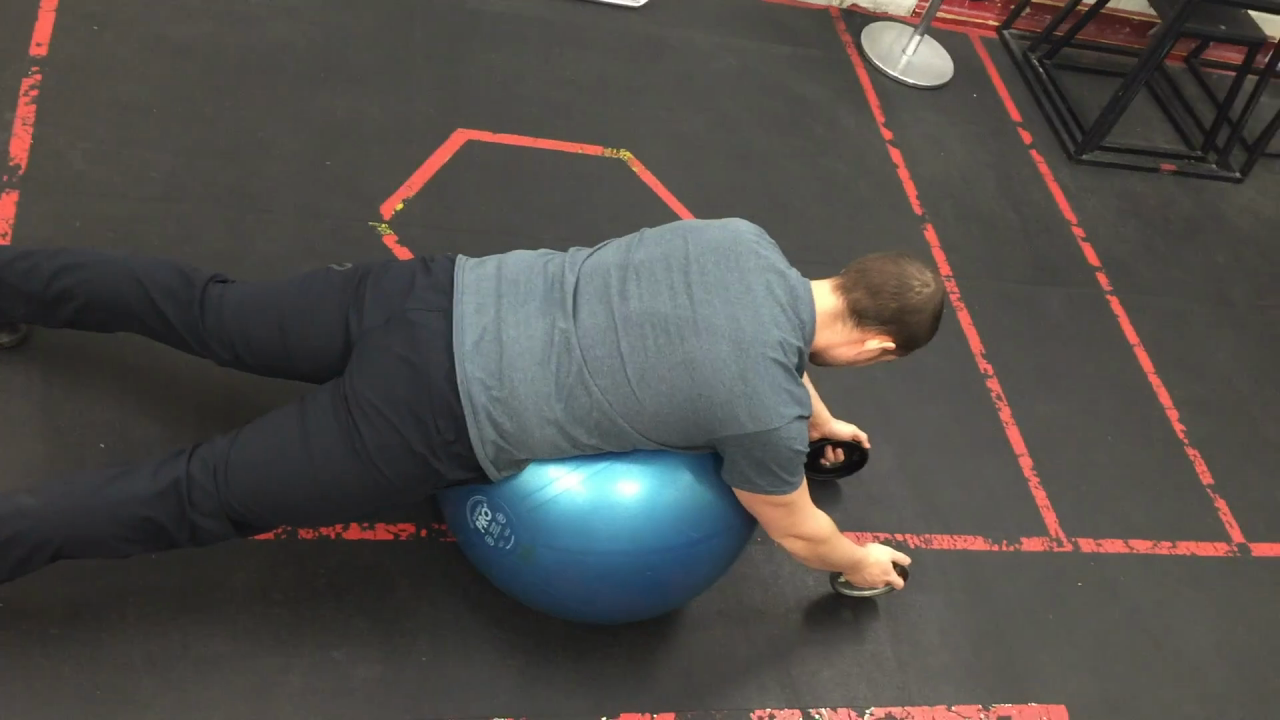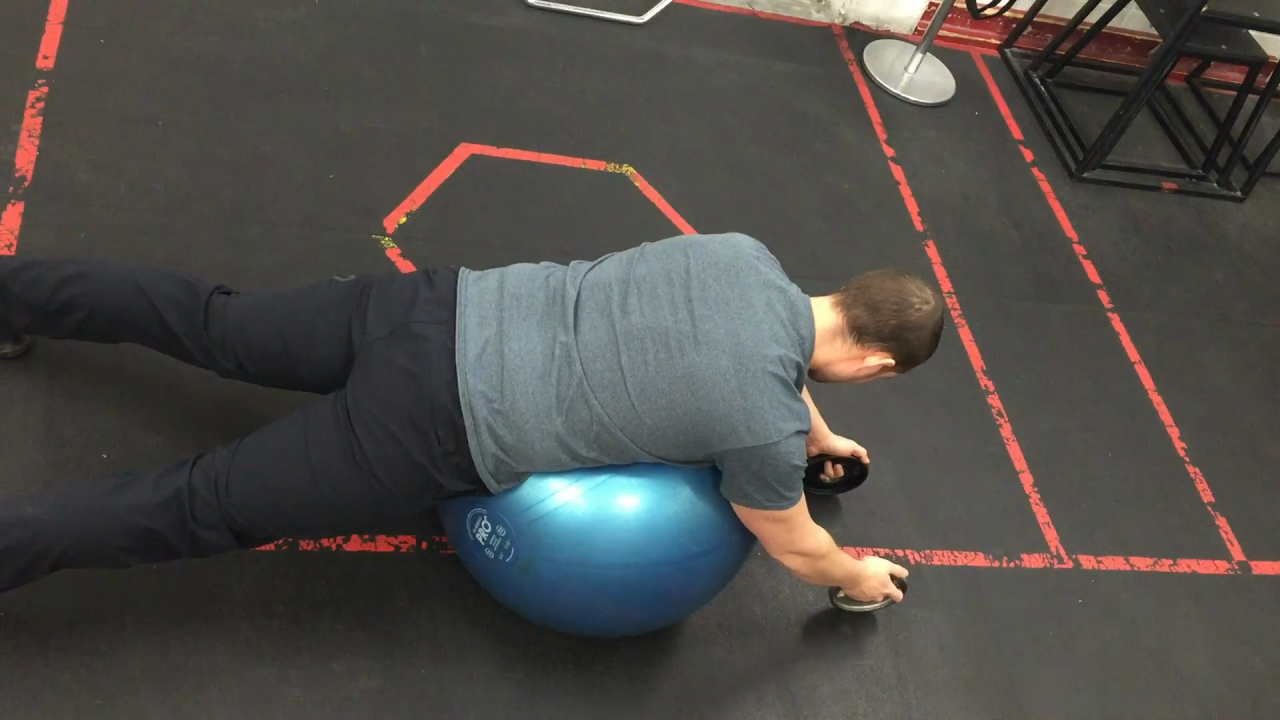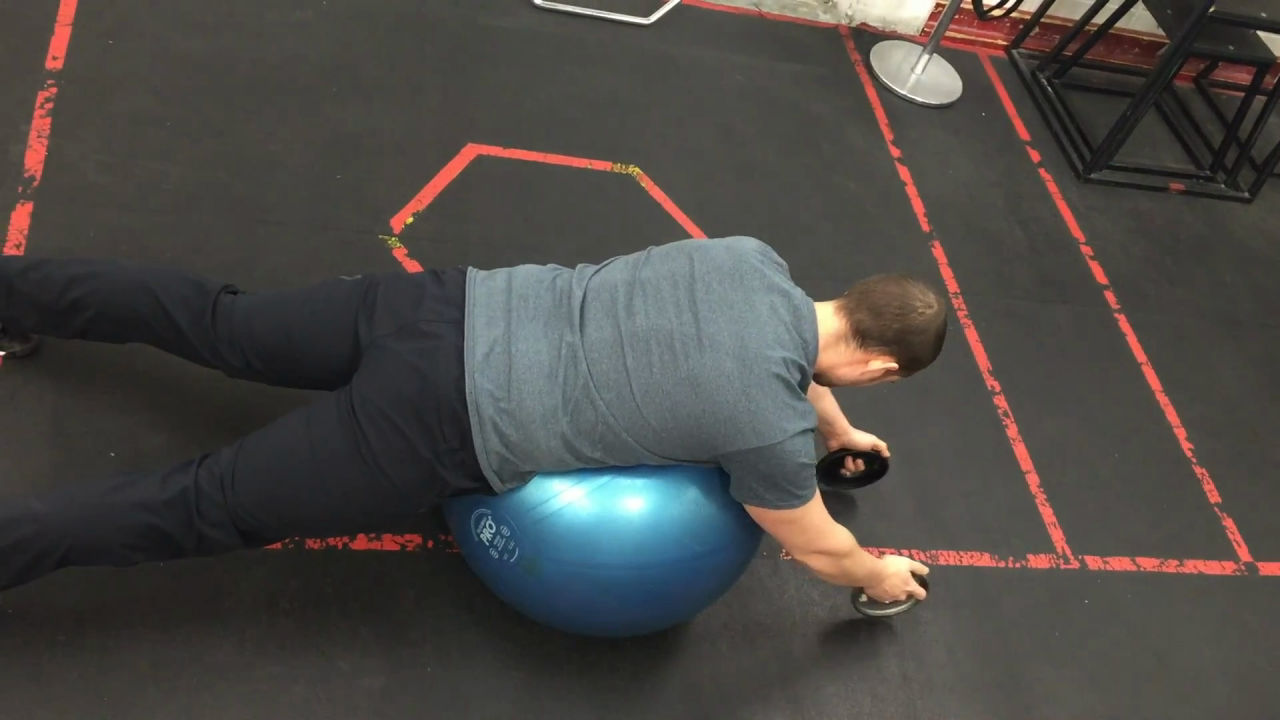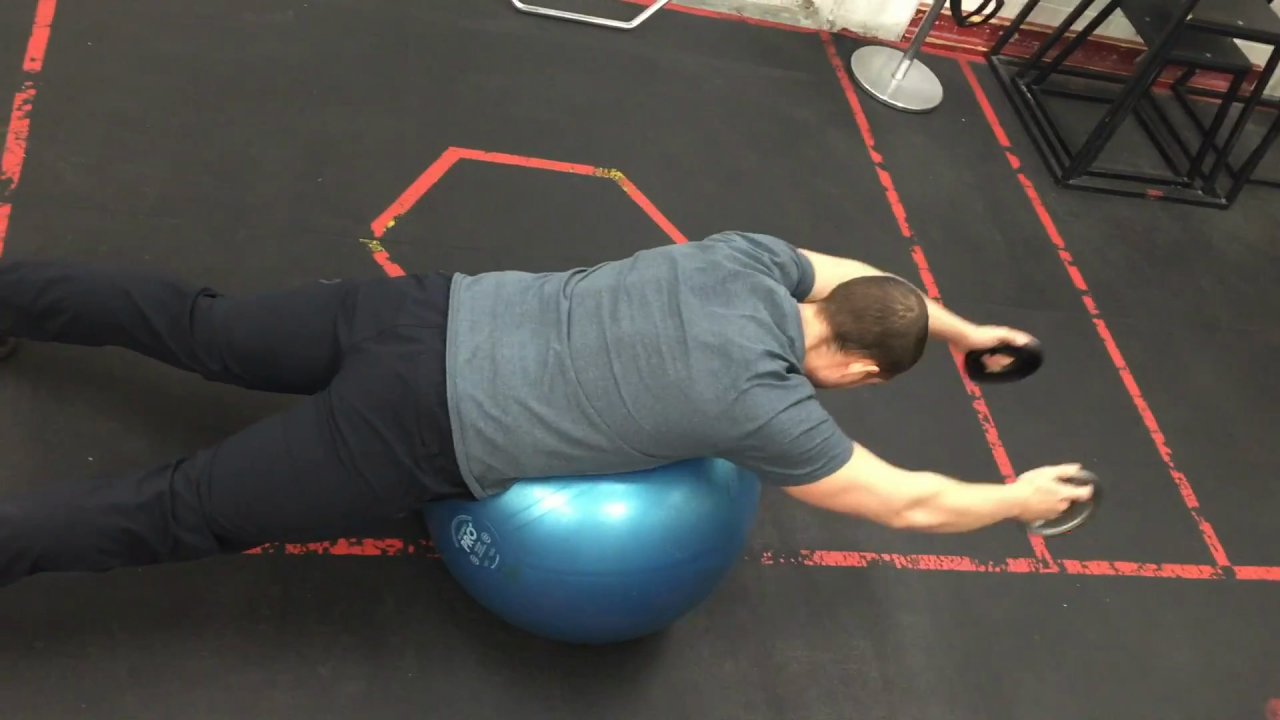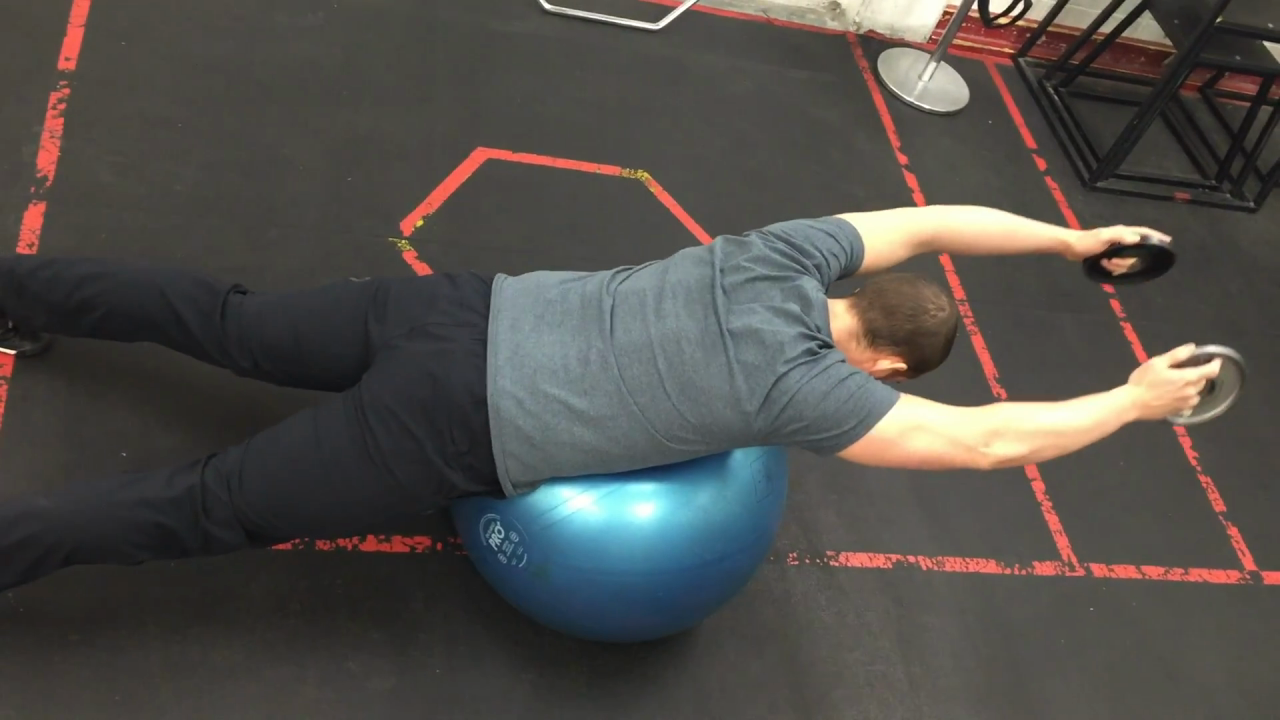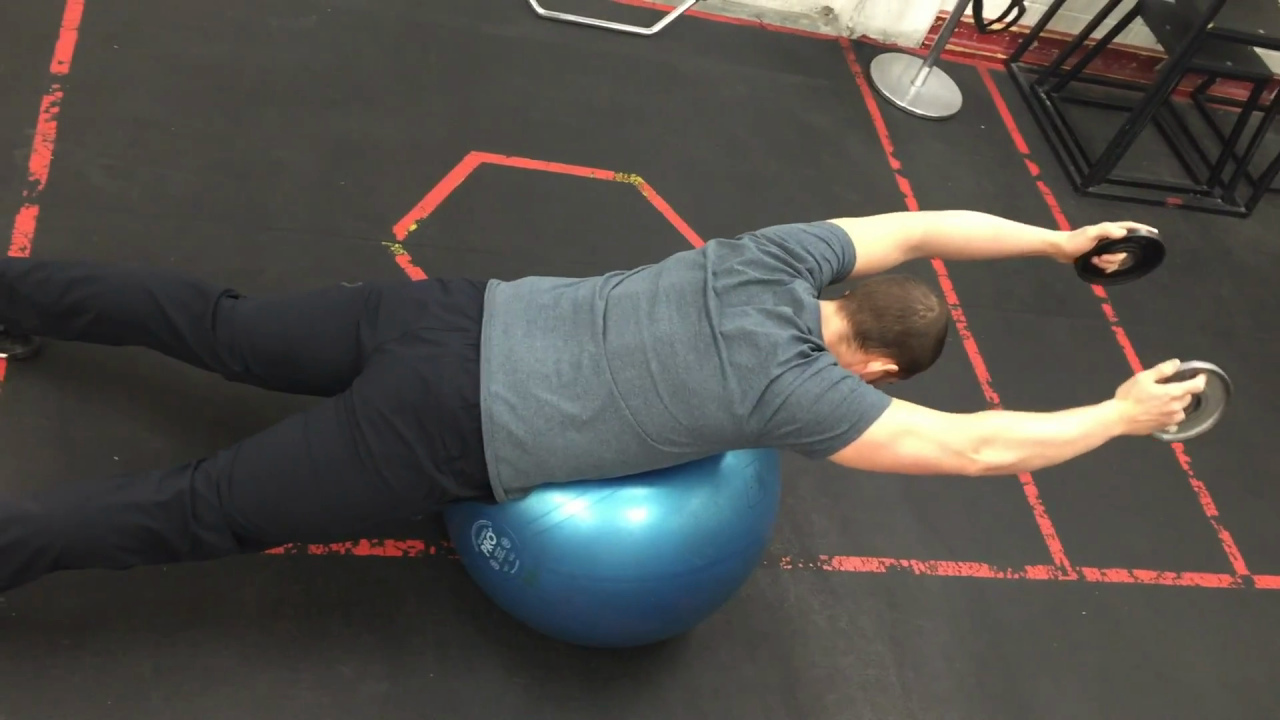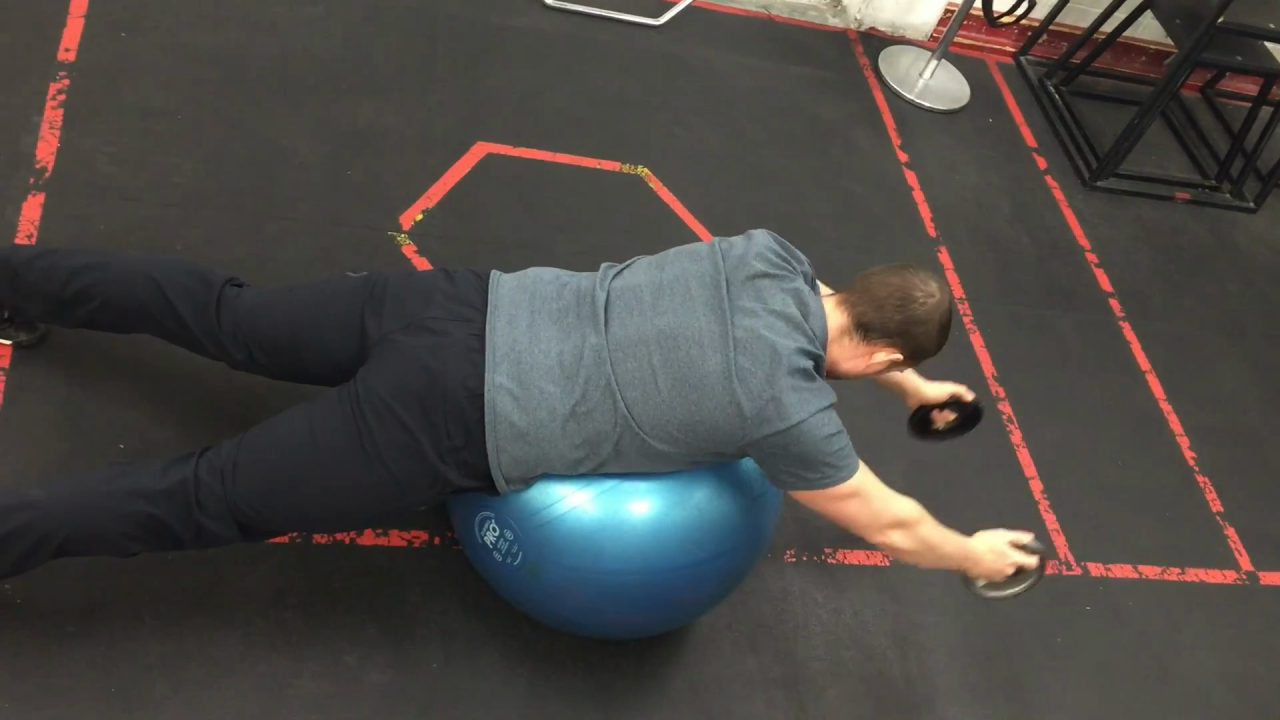
dt=0.7s
person 1, frame 1
left shoulder: (747, 244)
right shoulder: (764, 408)
right elbow: (796, 530)
left wrist: (817, 421)
right wrist: (863, 563)
left hip: (434, 297)
right hip: (431, 413)
left knee: (210, 312)
right knee: (200, 497)
person 1, frame 2
left shoulder: (747, 259)
right shoulder: (763, 425)
right elbow: (795, 548)
left wrist: (819, 435)
right wrist: (860, 578)
left hip: (435, 308)
right hip: (431, 424)
left knee: (213, 326)
right knee: (202, 509)
person 1, frame 3
left shoulder: (756, 261)
right shoulder: (767, 423)
right elbow: (818, 547)
left wrist: (839, 430)
right wrist: (882, 577)
left hip: (447, 307)
right hip: (437, 421)
left knee: (218, 324)
right knee: (206, 506)
person 1, frame 4
left shoulder: (751, 259)
right shoulder: (757, 404)
left elbow: (861, 276)
right elbow: (909, 504)
left wrist: (961, 329)
right wrist: (1024, 496)
left hip: (428, 310)
right hip: (417, 427)
left knee: (200, 329)
right knee: (183, 512)
person 1, frame 5
left shoulder: (783, 255)
right shoulder: (795, 388)
left elbow: (929, 220)
right elbow: (988, 441)
left wrist: (1075, 240)
right wrist: (1138, 400)
left hip: (458, 313)
right hip: (454, 428)
left knee: (232, 325)
right knee: (213, 507)
person 1, frame 6
left shoulder: (779, 256)
right shoulder: (789, 391)
left elbow: (919, 228)
right elbow: (975, 448)
left wrist: (1063, 241)
right wrist: (1123, 415)
left hip: (453, 316)
right hip: (444, 429)
left knee: (221, 329)
right knee: (201, 512)
person 1, frame 7
left shoulder: (767, 257)
right shoulder: (782, 407)
left elbow: (837, 317)
right elbow: (887, 524)
left wrist: (917, 390)
right wrist: (975, 554)
left hip: (457, 307)
right hip: (445, 421)
left knee: (225, 315)
right knee: (206, 502)
